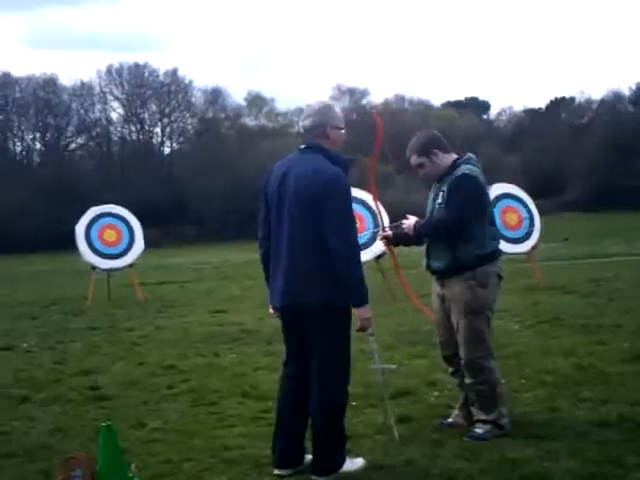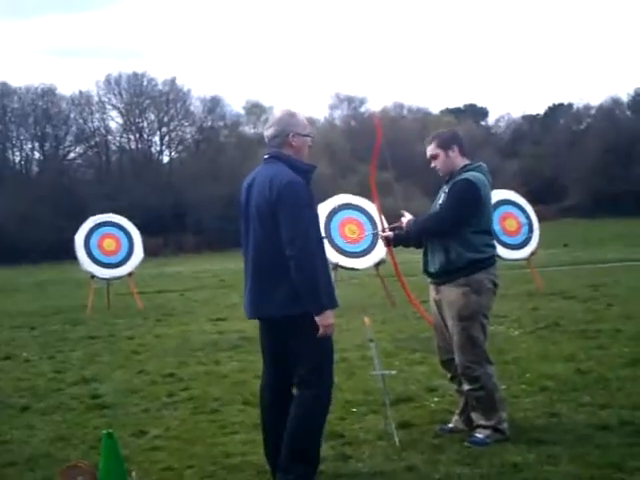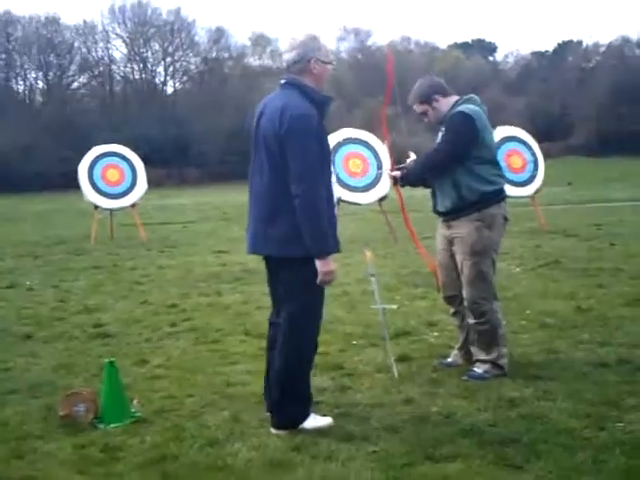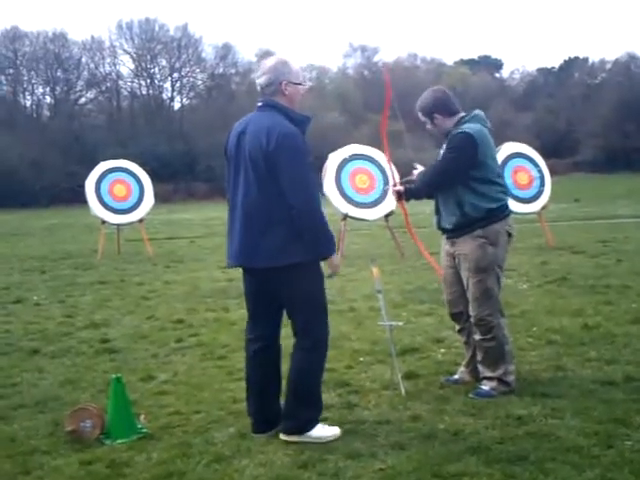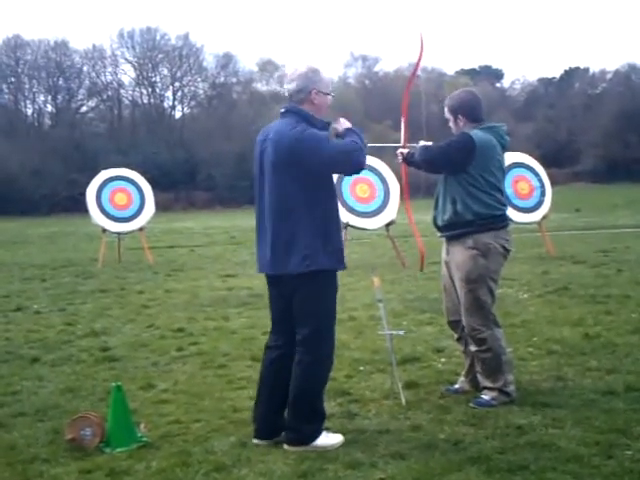
dt=1s
person 1, frame 1
left shoulder: (278, 171)
right shoulder: (330, 175)
left elbow: (265, 236)
right elbow: (344, 245)
left wrist: (273, 284)
right wrist: (360, 299)
left hip: (288, 292)
right hip: (325, 294)
left knee: (295, 369)
right knee: (331, 376)
person 1, frame 2
left shoulder: (254, 180)
right shoulder: (290, 182)
right elbow: (302, 251)
right wrist: (321, 306)
left hip: (267, 299)
right hip: (296, 302)
left knee: (276, 382)
right knee: (314, 384)
person 1, frame 3
left shoulder: (269, 105)
right shoulder: (302, 113)
right elbow: (307, 189)
right wrist: (323, 250)
left hip: (272, 232)
right hip: (296, 238)
left knee: (283, 317)
right knee: (300, 325)
left ankle: (278, 395)
right ankle: (290, 413)
person 1, frame 4
left shoulder: (239, 130)
right shoulder: (284, 133)
left elbow: (234, 189)
right elbow: (304, 198)
right wrist: (329, 246)
left hip: (251, 250)
right hip: (290, 252)
left knee: (261, 334)
right knee: (312, 334)
left ankle: (264, 417)
right ankle: (299, 421)
person 1, frame 5
left shoulder: (269, 134)
right shoulder: (303, 136)
right elbow: (349, 160)
left wrist: (331, 136)
right wrist: (348, 131)
left hip: (278, 256)
right hip: (310, 257)
left knee: (281, 342)
right knee: (314, 345)
left ankle: (267, 425)
right ankle: (302, 432)
person 2, frame 1
left shoulder: (466, 179)
right shoulder: (443, 182)
left elbow: (452, 225)
right elbow: (437, 227)
left wrist: (418, 227)
right wrist: (399, 236)
left hip: (472, 276)
right hip: (447, 276)
left knee: (474, 352)
right knee: (452, 350)
left ankle: (493, 418)
right ankle: (470, 408)
person 2, frame 2
left shoulder: (469, 183)
right shoulder: (455, 184)
left elbow: (440, 223)
right elbow: (435, 229)
left wrist: (411, 224)
right wrist: (399, 237)
left hip: (468, 281)
right hip: (446, 281)
left knee: (471, 357)
right knee: (451, 356)
left ankle: (493, 424)
right ankle: (469, 415)
person 2, frame 3
left shoulder: (465, 117)
right shoulder: (453, 121)
left elbow: (440, 160)
right elbow: (440, 169)
left wrist: (412, 167)
right wrist: (406, 177)
left hip: (478, 216)
right hip: (453, 217)
left knee: (477, 293)
right knee: (453, 291)
left ankle: (492, 359)
right ankle: (467, 350)
person 2, frame 4
left shoulder: (467, 136)
right shoulder: (460, 136)
left elbow: (438, 178)
right elbow: (444, 181)
left wrist: (412, 183)
right wrist: (410, 189)
left hip: (482, 232)
right hip: (458, 232)
left knee: (484, 310)
right knee: (459, 308)
left ankle: (499, 376)
right ankle: (474, 367)
person 2, frame 5
left shoulder: (472, 141)
right shoulder: (479, 142)
left elbow: (432, 158)
right elbow: (440, 160)
left wrist: (416, 152)
right wrist: (411, 156)
left hip: (478, 241)
right hip: (461, 239)
left knee: (478, 318)
right knee: (459, 316)
left ankle: (499, 386)
right ankle: (474, 377)
